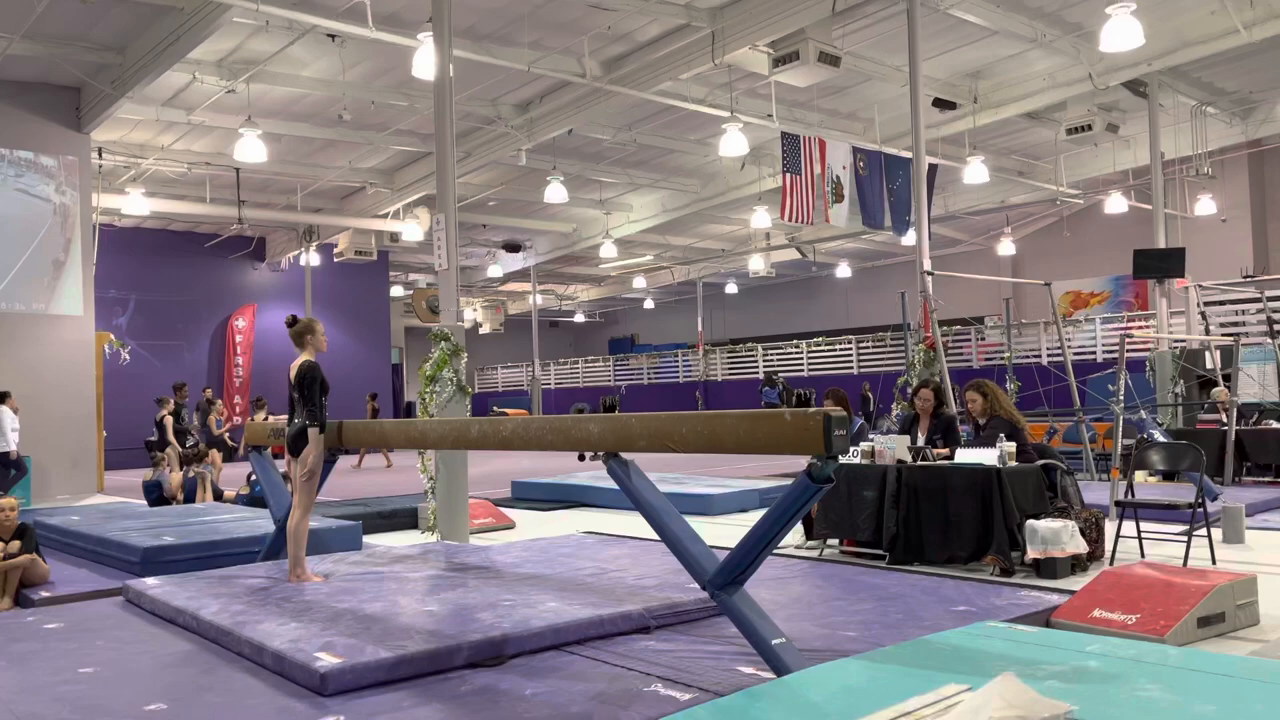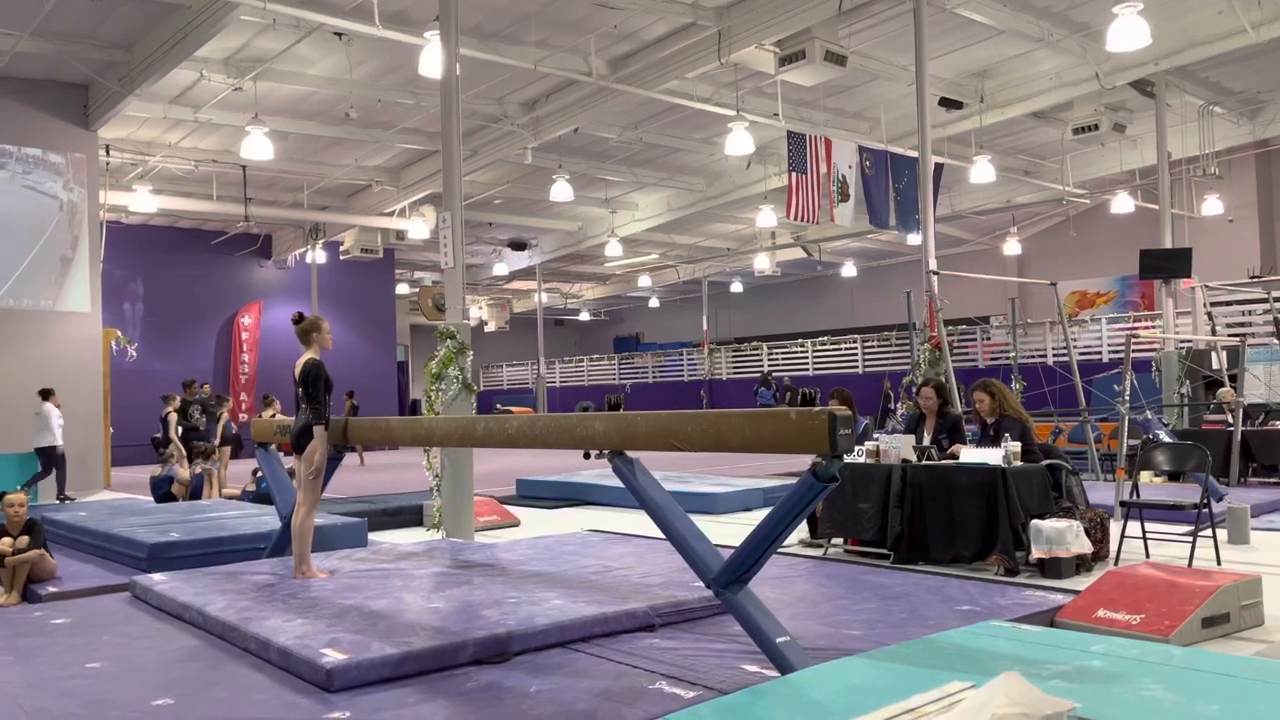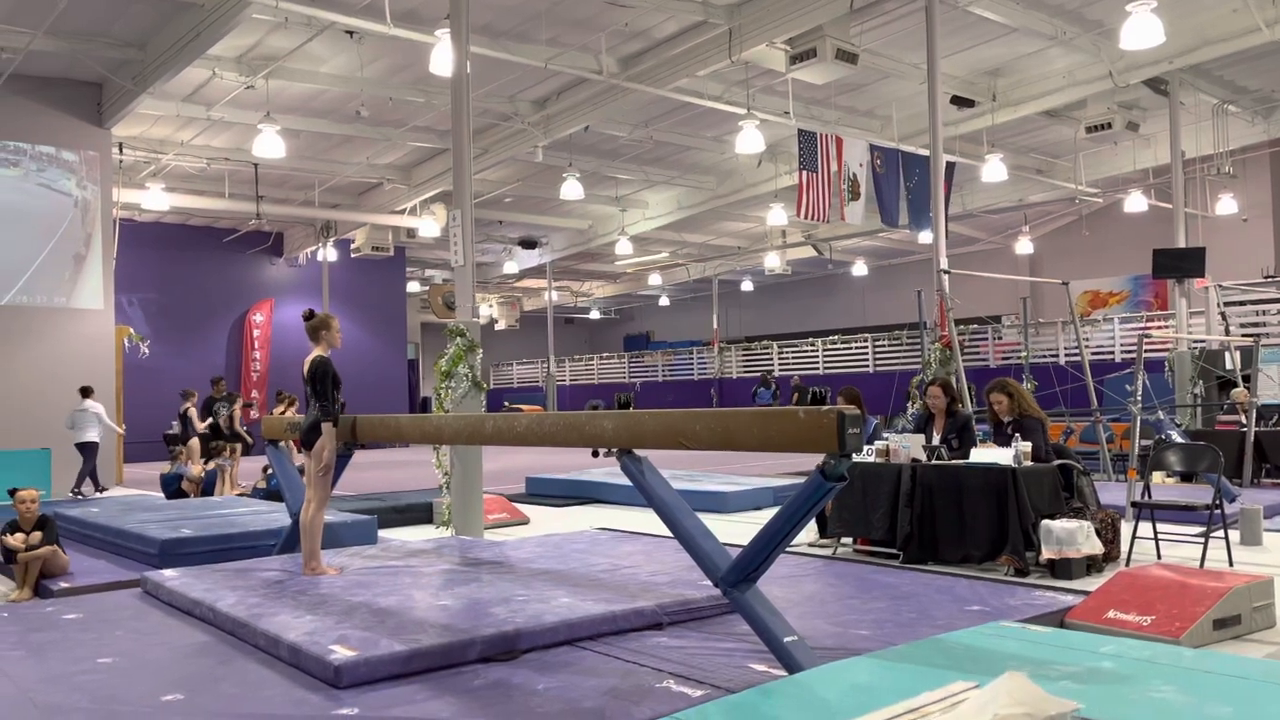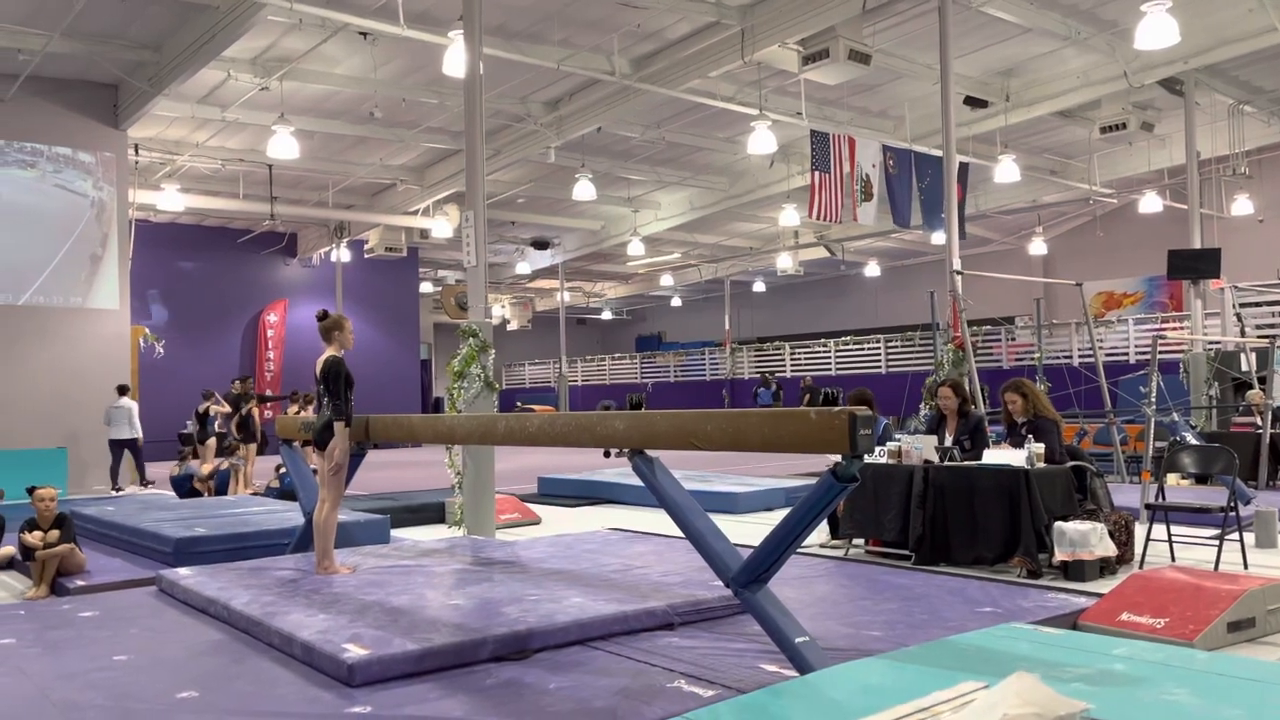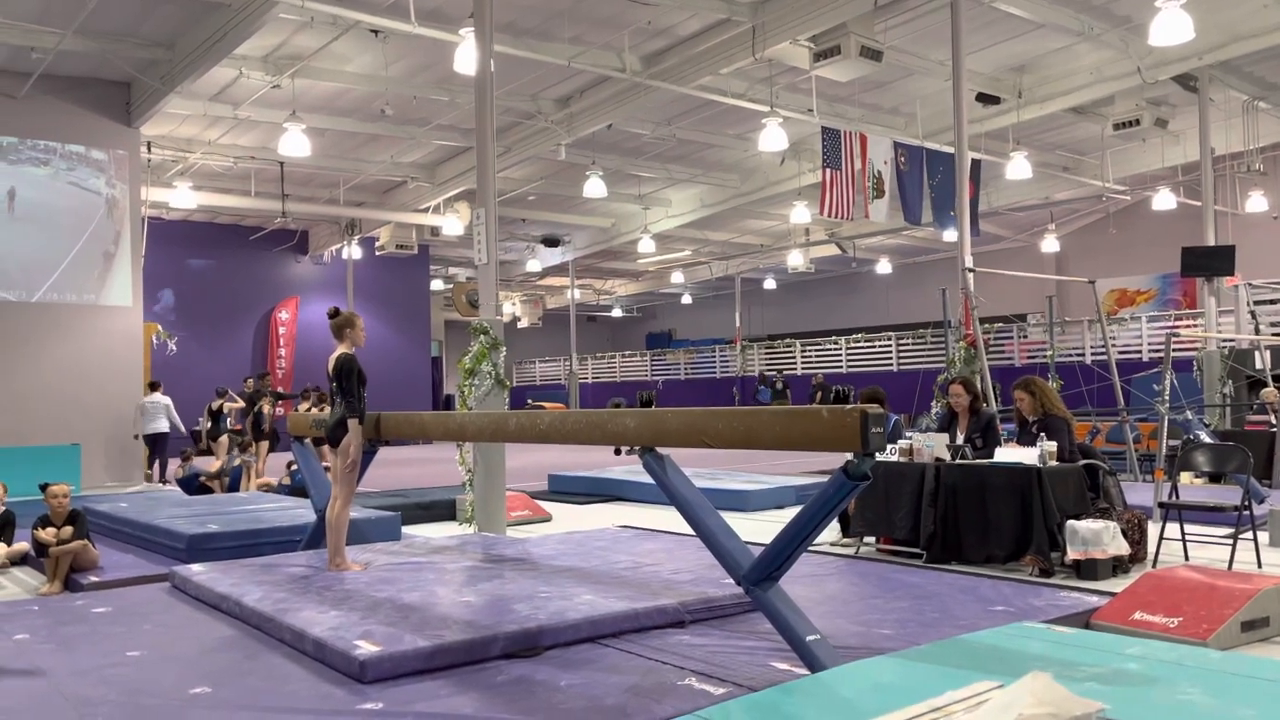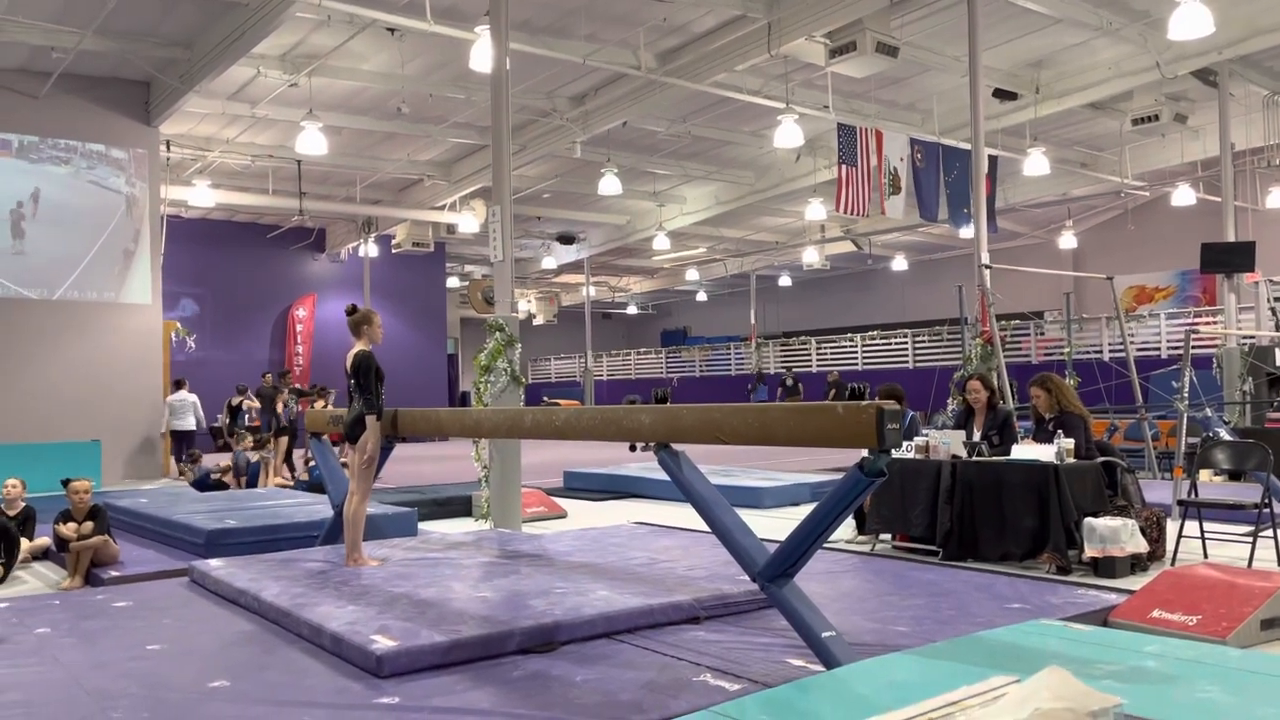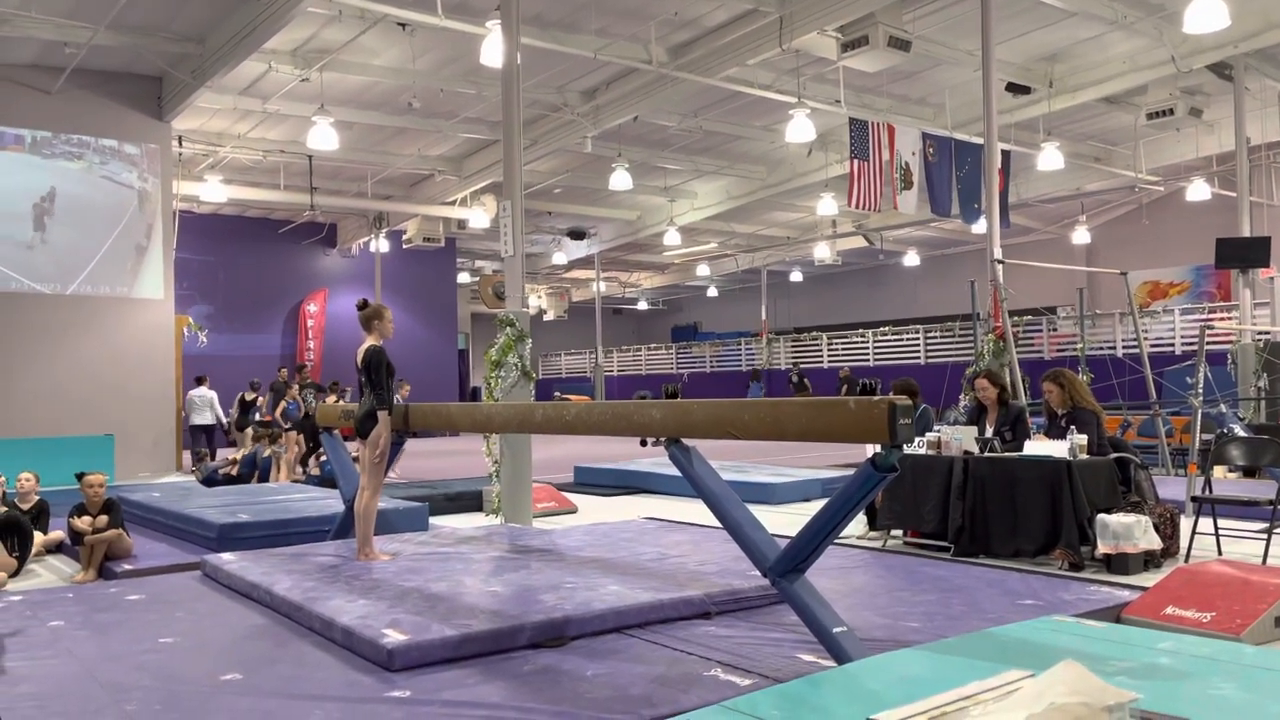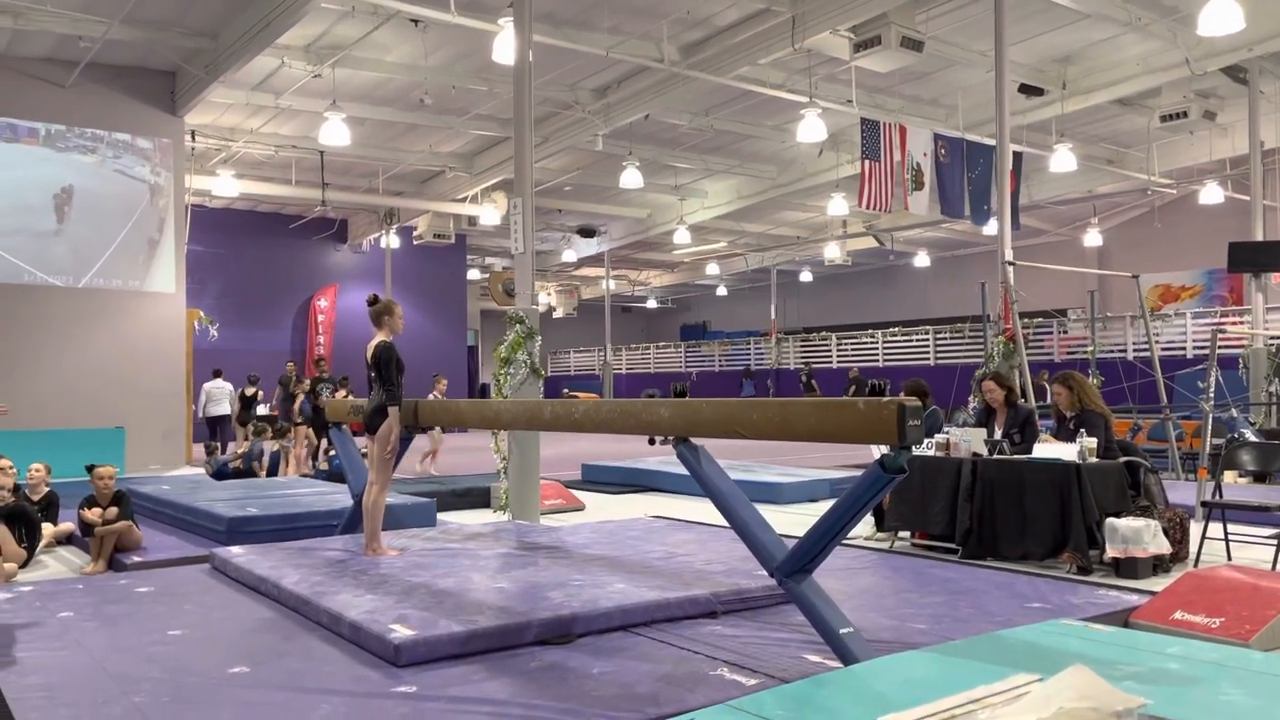
dt=0.4s
person 1, frame 1
left shoulder: (293, 368)
right shoulder: (312, 368)
right elbow: (313, 412)
left wrist: (288, 449)
right wrist: (314, 452)
left hip: (294, 435)
right hip: (307, 437)
left knee: (297, 506)
right knee: (304, 507)
left ankle: (294, 568)
right ankle: (299, 571)
person 1, frame 2
left shoulder: (299, 365)
right shoulder: (316, 366)
right elbow: (318, 409)
right wrist: (321, 450)
left hip: (298, 432)
right hip: (311, 435)
left knee: (301, 502)
right knee: (309, 504)
left ankle: (300, 564)
right ankle: (304, 568)
person 1, frame 3
left shoulder: (308, 361)
right shoulder: (323, 363)
right elbow: (325, 407)
right wrist: (329, 446)
left hip: (307, 430)
right hip: (319, 432)
left knee: (310, 499)
right knee: (319, 500)
left ankle: (309, 561)
right ankle: (315, 564)
person 1, frame 4
left shoulder: (320, 362)
right shoulder: (336, 363)
right elbow: (338, 406)
right wrist: (341, 445)
left hip: (320, 430)
right hip: (332, 432)
left knee: (323, 499)
right knee: (333, 500)
left ankle: (321, 560)
right ankle: (327, 563)
person 1, frame 5
left shoulder: (333, 359)
right shoulder: (349, 360)
right elbow: (352, 403)
right wrist: (355, 442)
left hip: (333, 427)
right hip: (345, 429)
left knee: (336, 496)
right knee: (345, 497)
left ankle: (333, 557)
right ankle: (340, 560)
person 1, frame 6
left shoulder: (350, 357)
right shoulder: (367, 357)
right elbow: (370, 399)
right wrist: (373, 439)
left hip: (351, 423)
right hip: (364, 426)
left knee: (353, 492)
right knee: (362, 493)
left ankle: (351, 553)
right ankle: (356, 556)
person 1, frame 7
left shoulder: (361, 352)
right shoulder: (377, 352)
right elbow: (381, 394)
right wrist: (385, 433)
left hip: (362, 418)
right hip: (374, 421)
left knee: (364, 486)
right knee: (373, 488)
left ankle: (362, 547)
right ankle: (368, 550)
person 1, frame 8
left shoulder: (371, 347)
right shoulder: (387, 348)
right elbow: (391, 390)
right wrist: (395, 429)
left hip: (371, 413)
right hip: (383, 416)
left knee: (372, 482)
right knee: (382, 484)
left ankle: (370, 542)
right ankle: (375, 545)
